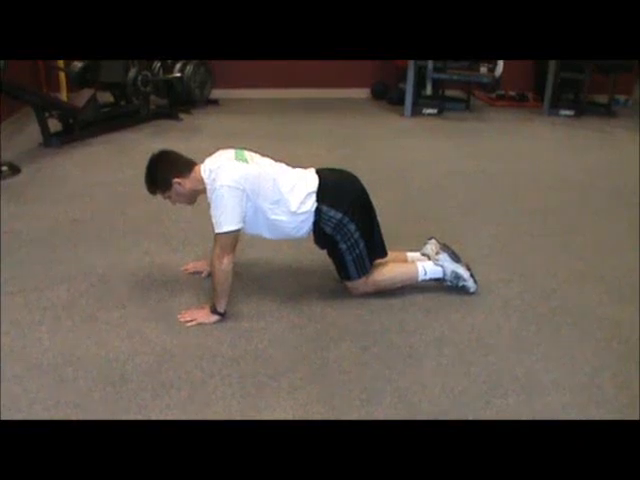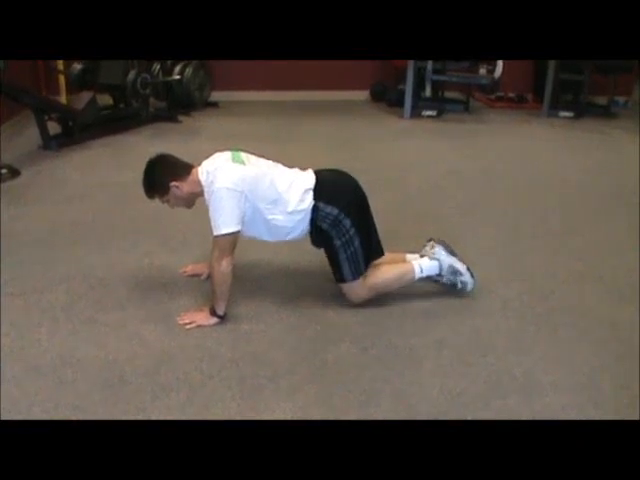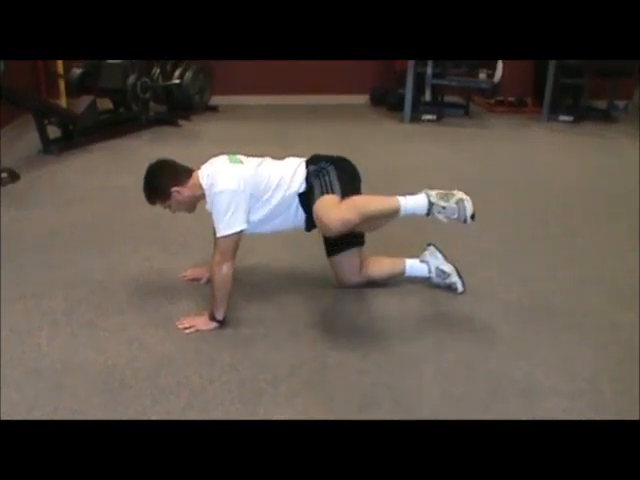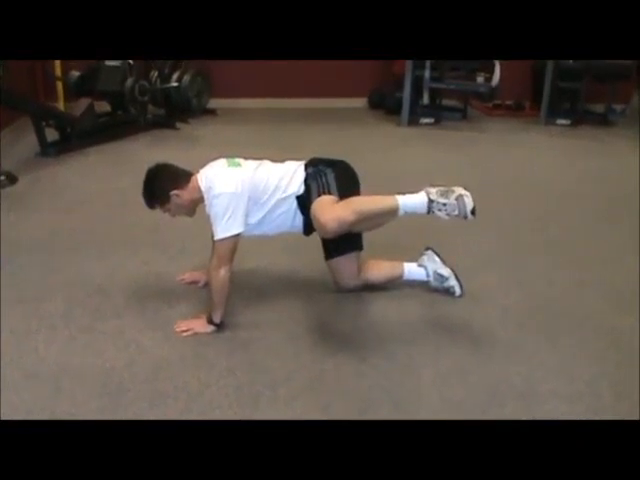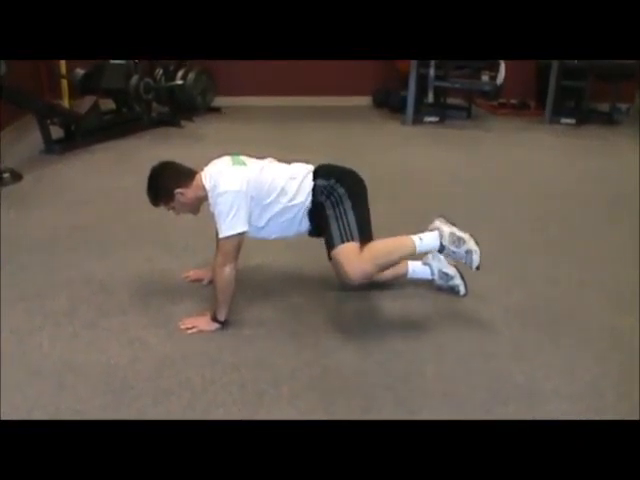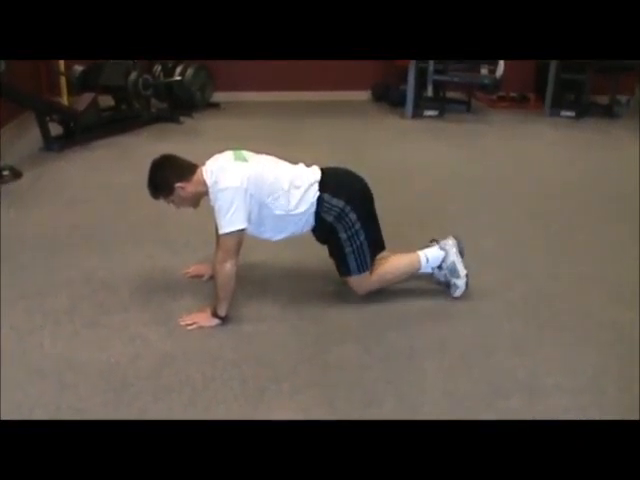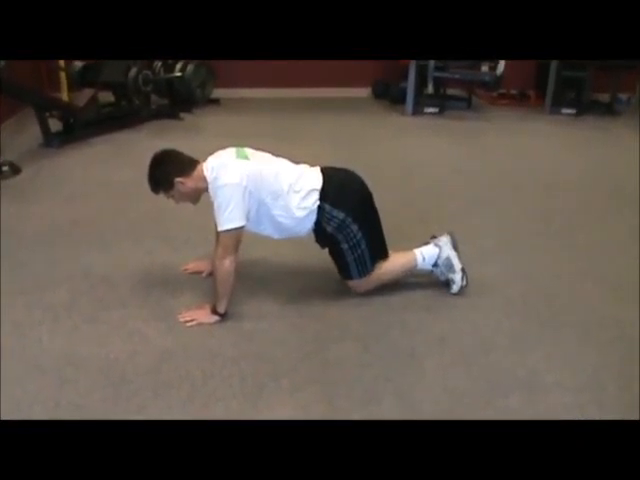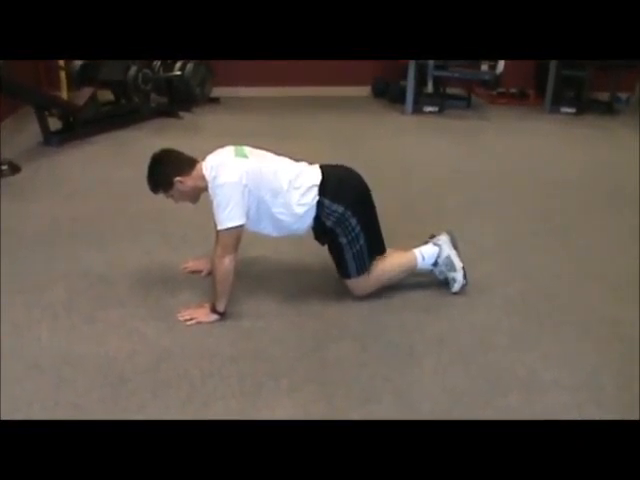
dt=0.5s
person 1, frame 1
left shoulder: (223, 185)
right shoulder: (217, 164)
left elbow: (225, 254)
left wrist: (217, 310)
right wrist: (212, 264)
left hip: (333, 207)
right hip: (329, 190)
left knee: (360, 283)
right knee: (361, 266)
left ankle: (437, 268)
right ankle: (427, 255)
person 1, frame 2
left shoulder: (220, 188)
right shoulder: (213, 168)
left elbow: (224, 256)
left wrist: (216, 312)
right wrist: (212, 266)
left hip: (331, 206)
right hip: (324, 195)
left knee: (358, 291)
right knee: (355, 266)
left ankle: (435, 263)
right ankle: (429, 257)
person 1, frame 3
left shoulder: (223, 188)
right shoulder: (211, 173)
left elbow: (226, 259)
right elbow: (223, 240)
left wrist: (216, 317)
right wrist: (211, 270)
left hip: (325, 174)
right hip: (316, 182)
left knee: (334, 224)
right knee: (350, 276)
left ankle: (425, 202)
right ankle: (427, 265)
person 1, frame 4
left shoulder: (221, 192)
right shoulder: (210, 178)
left elbow: (224, 263)
left wrist: (213, 320)
right wrist: (209, 273)
left hip: (323, 177)
right hip: (313, 188)
left knee: (331, 224)
right knee: (348, 280)
left ankle: (425, 200)
right ankle: (426, 269)
person 1, frame 5
left shoulder: (225, 191)
right shoulder: (215, 174)
left elbow: (228, 261)
right elbow: (226, 244)
left wrist: (218, 318)
right wrist: (214, 271)
left hip: (331, 190)
right hip: (321, 193)
left knee: (354, 269)
right knee: (355, 276)
left ankle: (437, 239)
right ankle: (430, 268)
person 1, frame 6
left shoulder: (226, 187)
right shoulder: (217, 168)
left elbow: (229, 257)
right elbow: (225, 233)
left wrist: (218, 313)
right wrist: (214, 266)
left hip: (336, 201)
right hip: (328, 193)
left knee: (363, 283)
right knee: (361, 267)
left ankle: (438, 256)
right ankle: (436, 257)
person 1, frame 7
left shoulder: (225, 183)
right shoulder: (219, 163)
left elbow: (228, 254)
left wrist: (217, 310)
right wrist: (213, 262)
left hip: (336, 205)
right hip: (330, 188)
left knee: (362, 281)
right knee: (363, 265)
left ankle: (433, 254)
right ankle: (434, 253)
person 1, frame 8
left shoulder: (224, 183)
right shoulder: (217, 163)
left elbow: (228, 254)
left wrist: (217, 309)
right wrist: (213, 260)
left hip: (336, 202)
right hip: (328, 189)
left knee: (362, 284)
right knee: (358, 264)
left ankle: (434, 253)
right ankle: (433, 255)
